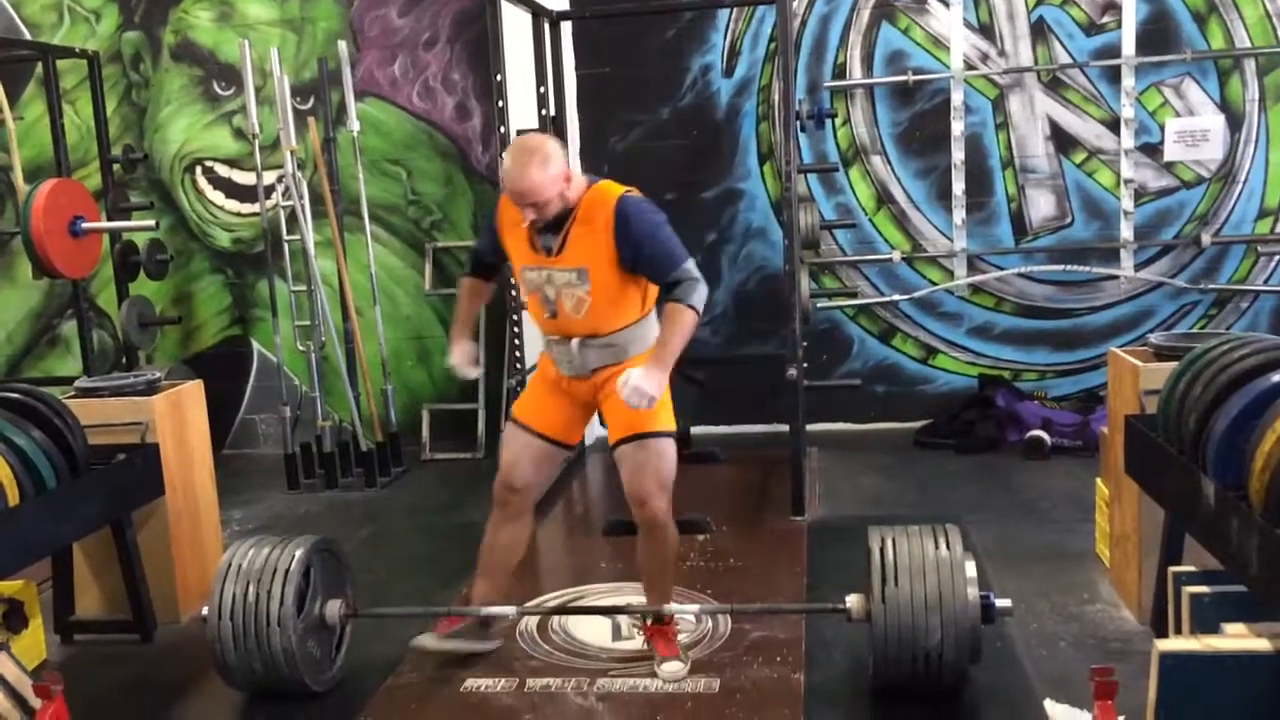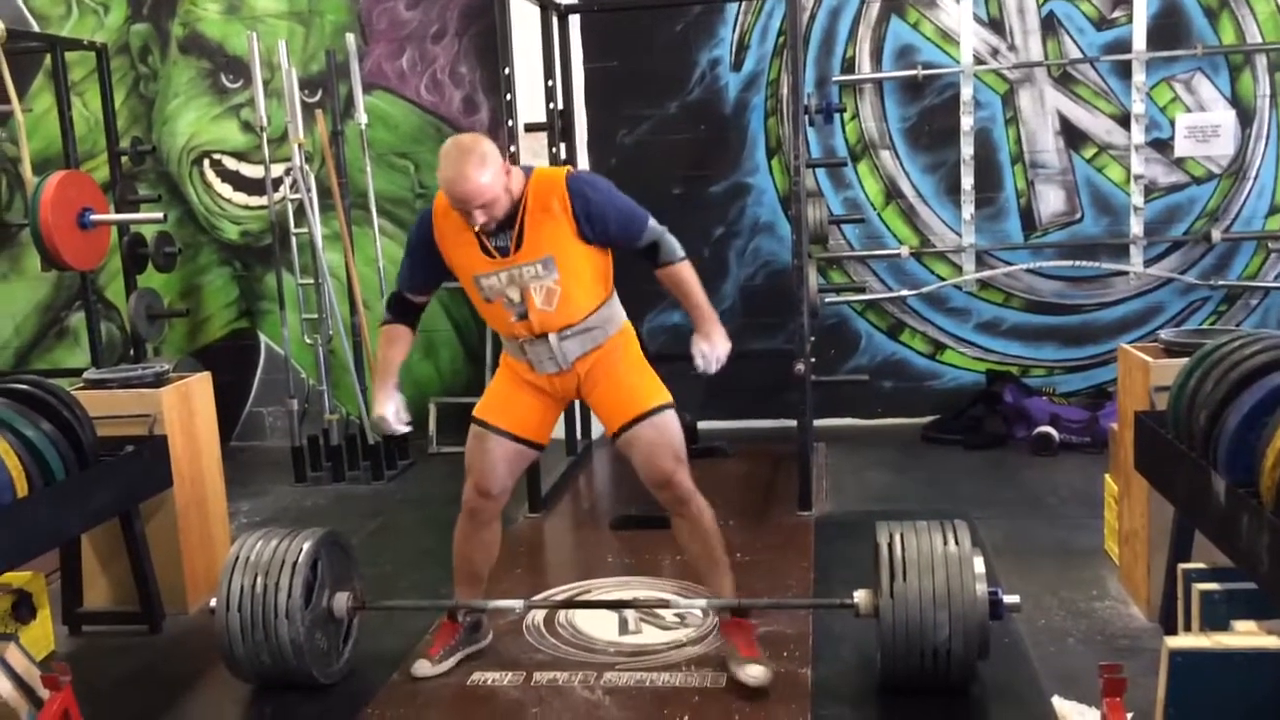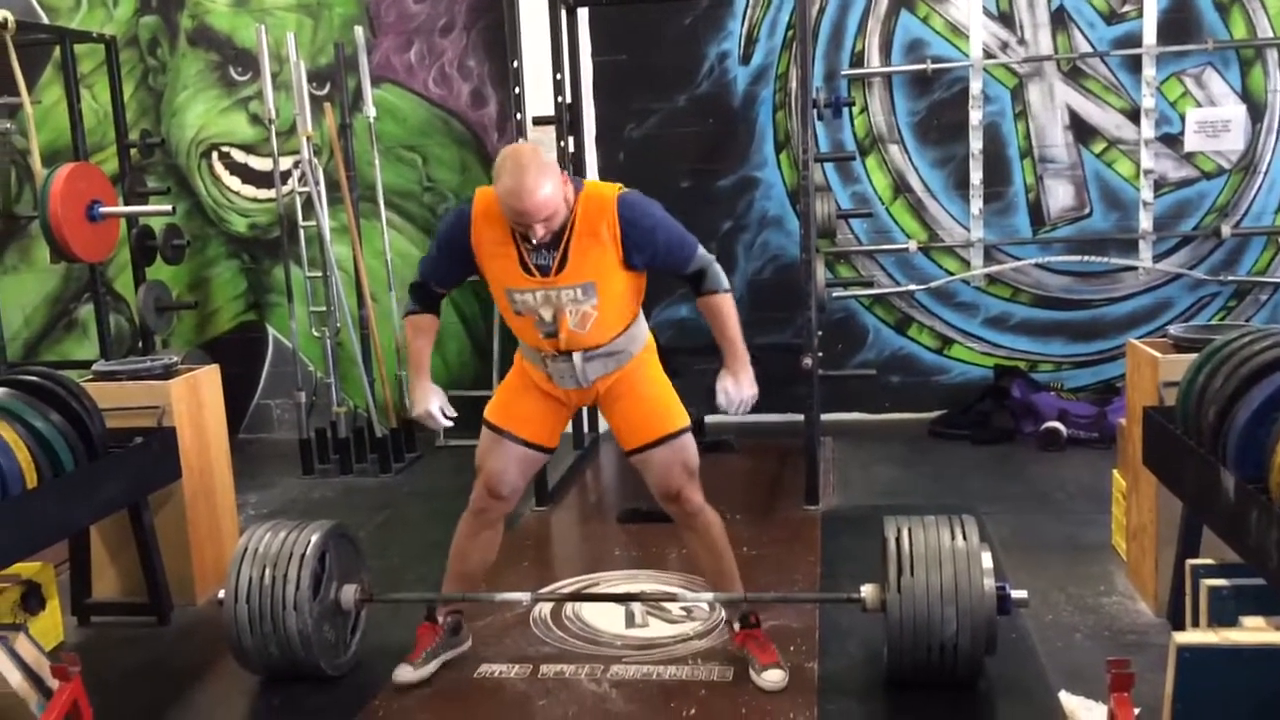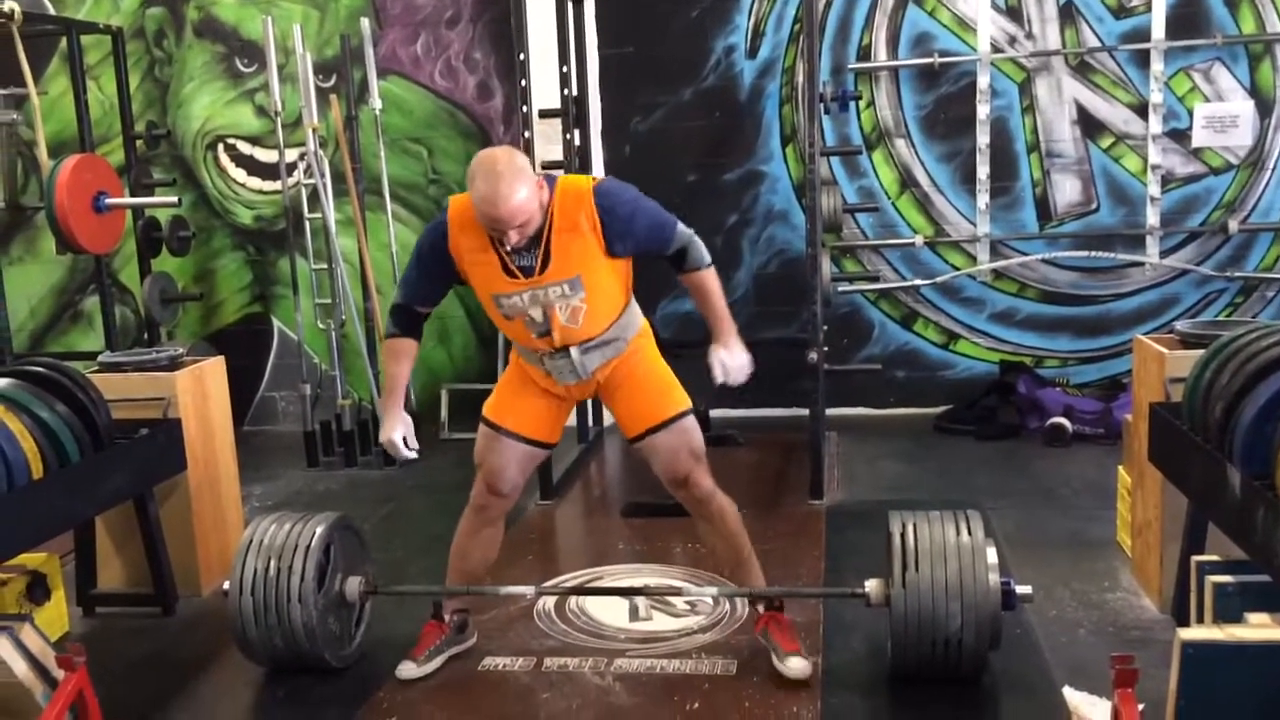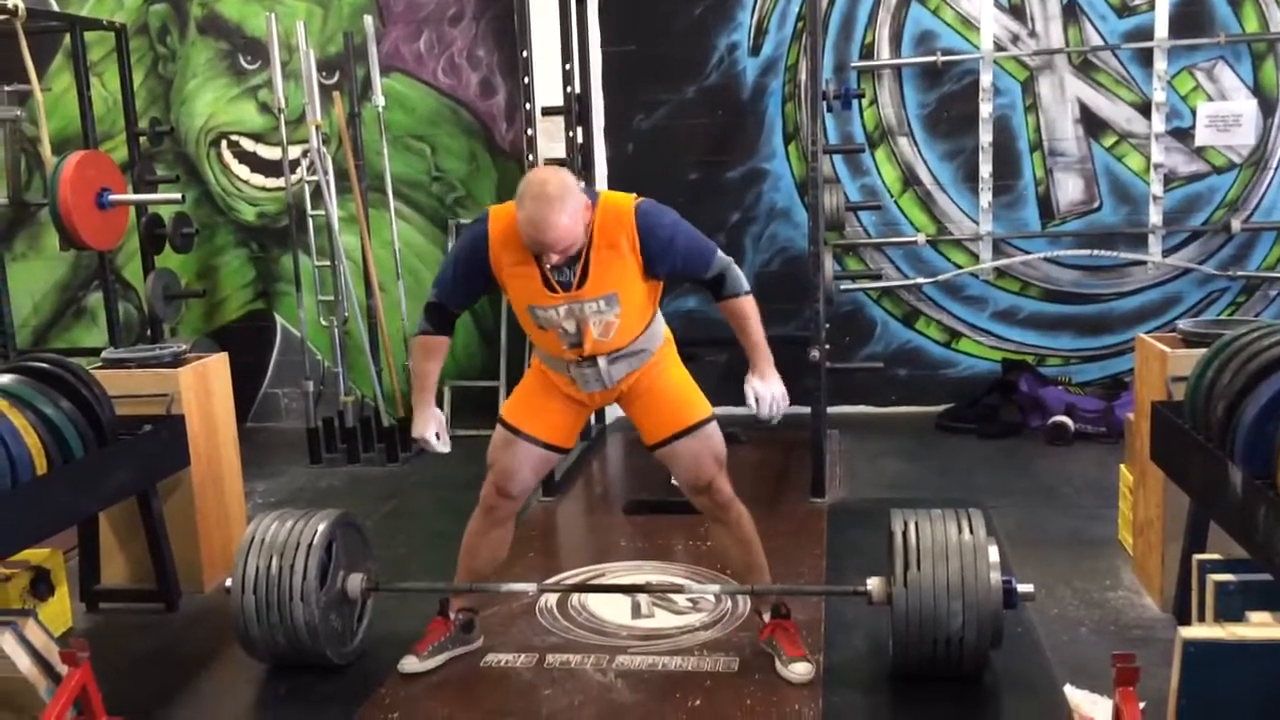
dt=0.3s
person 1, frame 1
left shoulder: (623, 213)
right shoulder: (507, 213)
left elbow: (689, 285)
right elbow: (483, 265)
left wrist: (659, 368)
right wrist: (462, 335)
left hip: (628, 366)
right hip: (560, 365)
left knee: (650, 506)
right knee: (511, 491)
left ankle: (660, 624)
right ankle: (480, 618)
person 1, frame 2
left shoulder: (572, 192)
right shoulder: (437, 223)
left elbow: (658, 245)
right elbow: (403, 305)
left wrist: (707, 326)
right wrist: (384, 385)
left hip: (604, 350)
right hip: (525, 365)
left knee: (673, 484)
right knee: (481, 496)
left ankle: (734, 620)
right ankle: (467, 622)
person 1, frame 3
left shoulder: (620, 212)
right shoulder: (472, 222)
left elbow: (702, 270)
right elbow: (425, 294)
left wrist: (737, 362)
right wrist: (421, 380)
left hip: (623, 363)
right hip: (540, 370)
left knee: (684, 498)
right knee: (489, 498)
left ankle: (746, 628)
right ankle: (444, 625)
person 1, frame 4
left shoulder: (599, 203)
right shoulder: (451, 230)
left elbow: (685, 249)
right elbow: (406, 315)
left wrist: (725, 337)
right wrist: (392, 407)
left hip: (621, 352)
right hip: (536, 366)
left knee: (694, 484)
right knee: (490, 493)
left ankle: (769, 615)
right ankle: (451, 623)
person 1, frame 5
left shoulder: (638, 223)
right shoulder: (489, 237)
left elbow: (721, 275)
right elbow: (440, 312)
left wrist: (762, 365)
right wrist: (424, 403)
left hip: (643, 362)
right hip: (556, 372)
left knee: (713, 490)
right knee: (500, 495)
left ankle: (774, 621)
right ankle: (457, 621)
